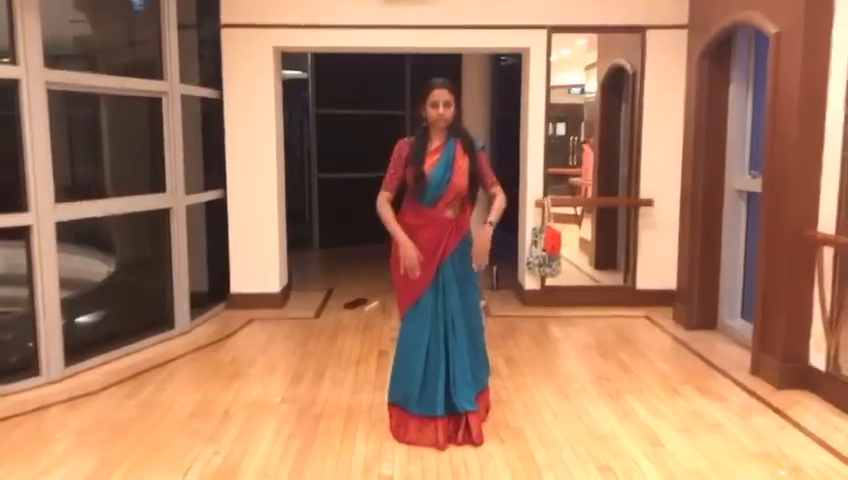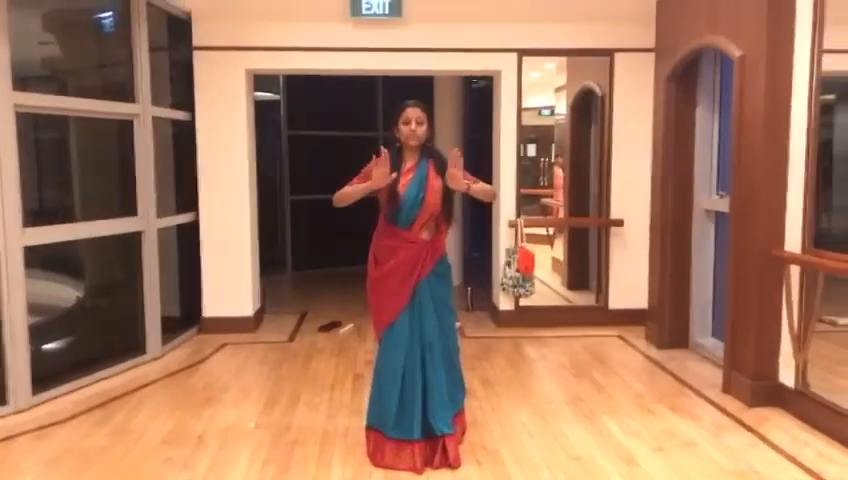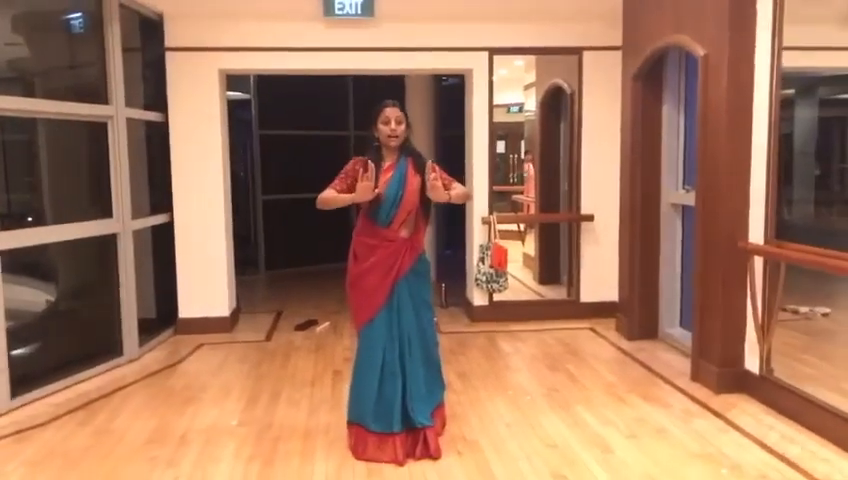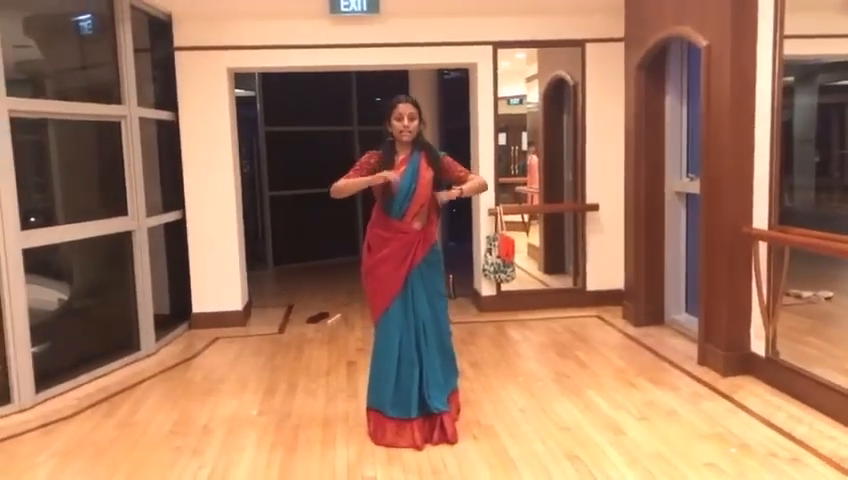
dt=0.5s
person 1, frame 1
left shoulder: (469, 150)
right shoulder: (407, 148)
left elbow: (498, 194)
right elbow: (383, 200)
left wrist: (487, 228)
right wrist: (402, 240)
left hip: (456, 247)
right hip: (415, 247)
left knee: (459, 321)
right knee: (419, 324)
left ankle: (461, 403)
right ankle: (419, 407)
person 1, frame 2
left shoulder: (442, 166)
right shoulder: (381, 165)
left elbow: (490, 193)
right elbow: (338, 199)
left wrist: (463, 186)
right wrist: (372, 185)
left hip: (431, 267)
right hip: (391, 266)
left knee: (435, 340)
right knee: (397, 344)
left ankle: (438, 425)
right ankle: (397, 430)
person 1, frame 3
left shoulder: (420, 166)
right shoulder: (361, 166)
left elbow: (465, 193)
right elbow: (322, 200)
left wrist: (443, 195)
right wrist: (356, 197)
left hip: (409, 263)
right hip: (372, 264)
left knee: (414, 336)
right knee: (376, 339)
left ankle: (417, 418)
right ankle: (378, 423)
person 1, frame 4
left shoulder: (434, 160)
right shoulder: (374, 160)
left elbow: (479, 182)
right elbow: (335, 190)
left wrist: (453, 192)
right wrist: (372, 181)
left hip: (423, 254)
right hip: (386, 254)
left knee: (429, 326)
right knee: (394, 329)
left ankle: (433, 408)
right ankle: (396, 412)
